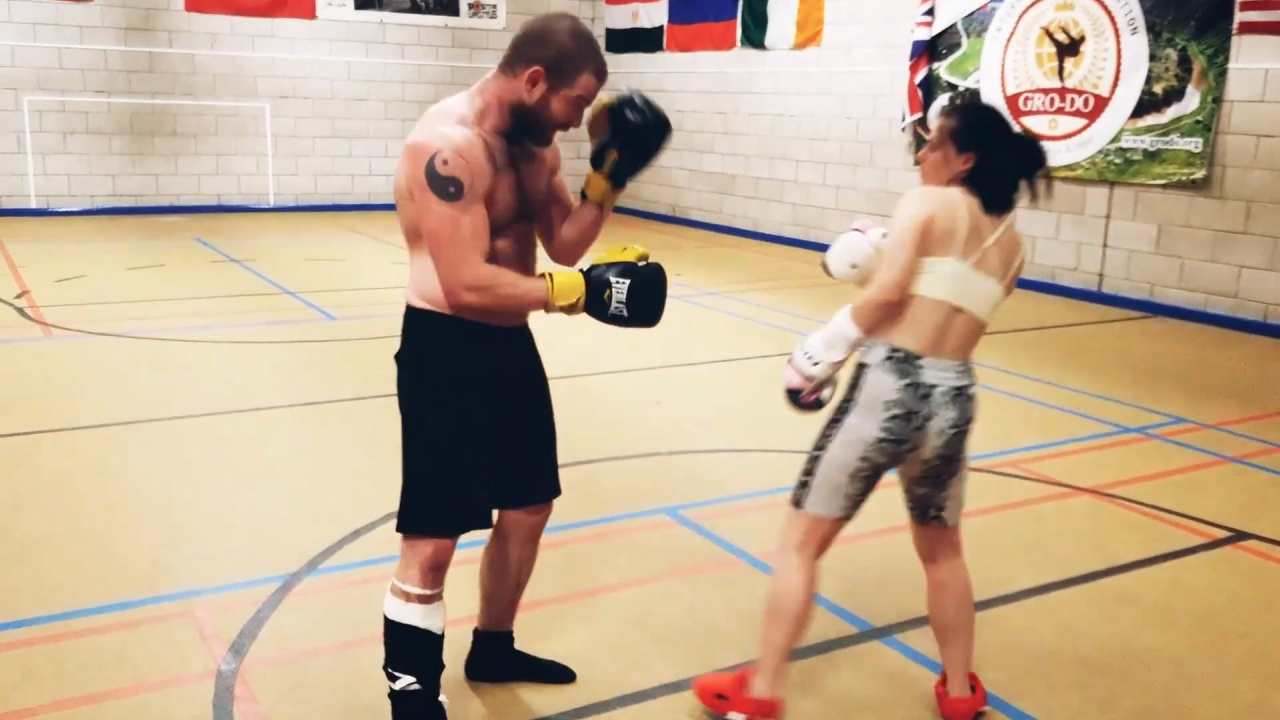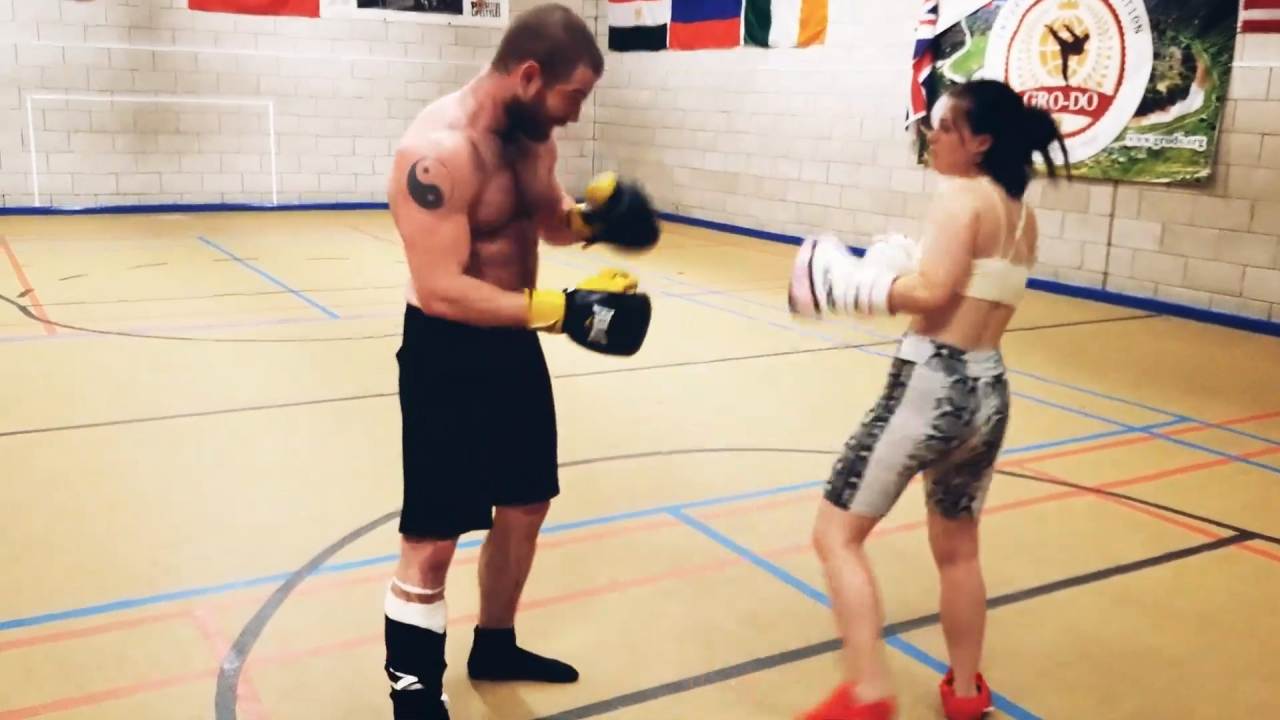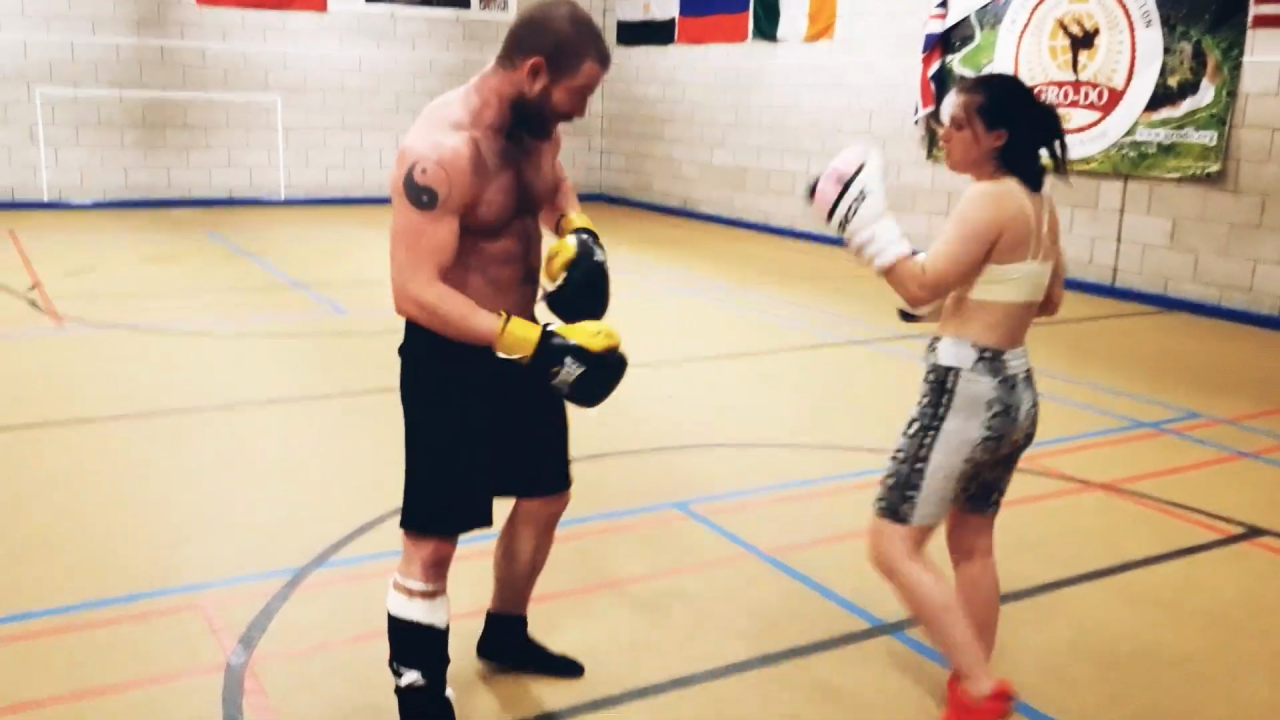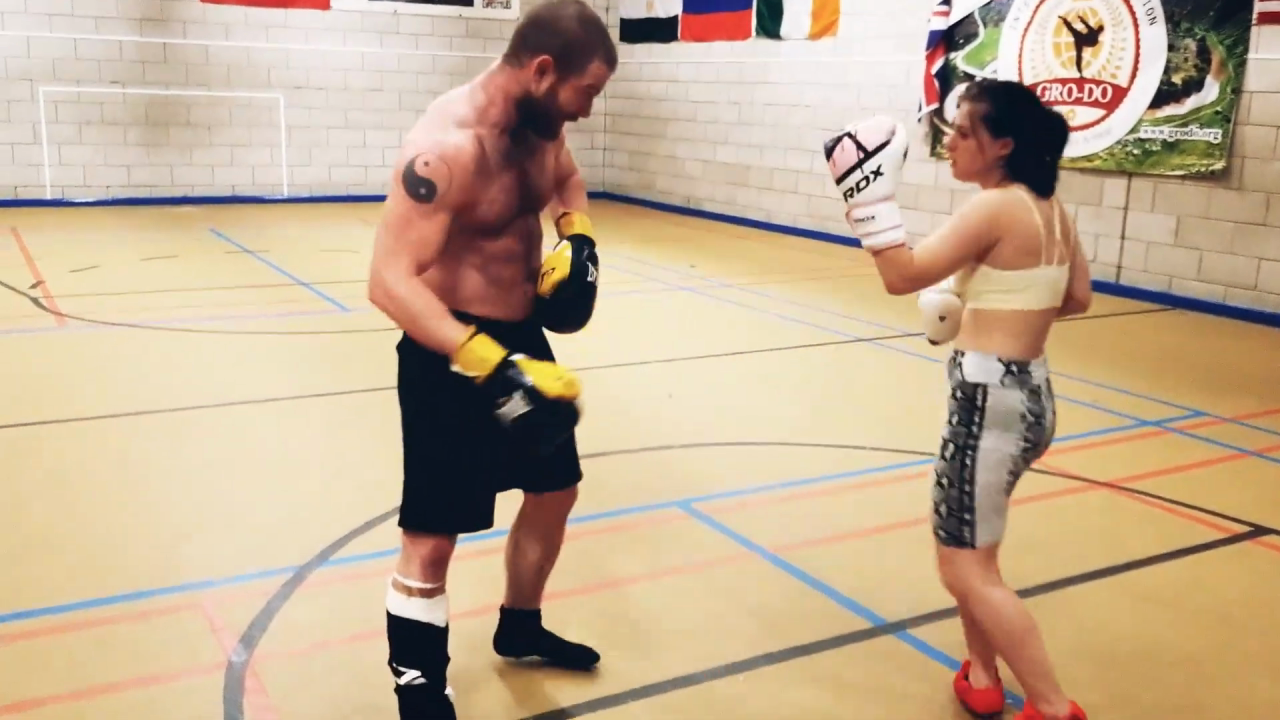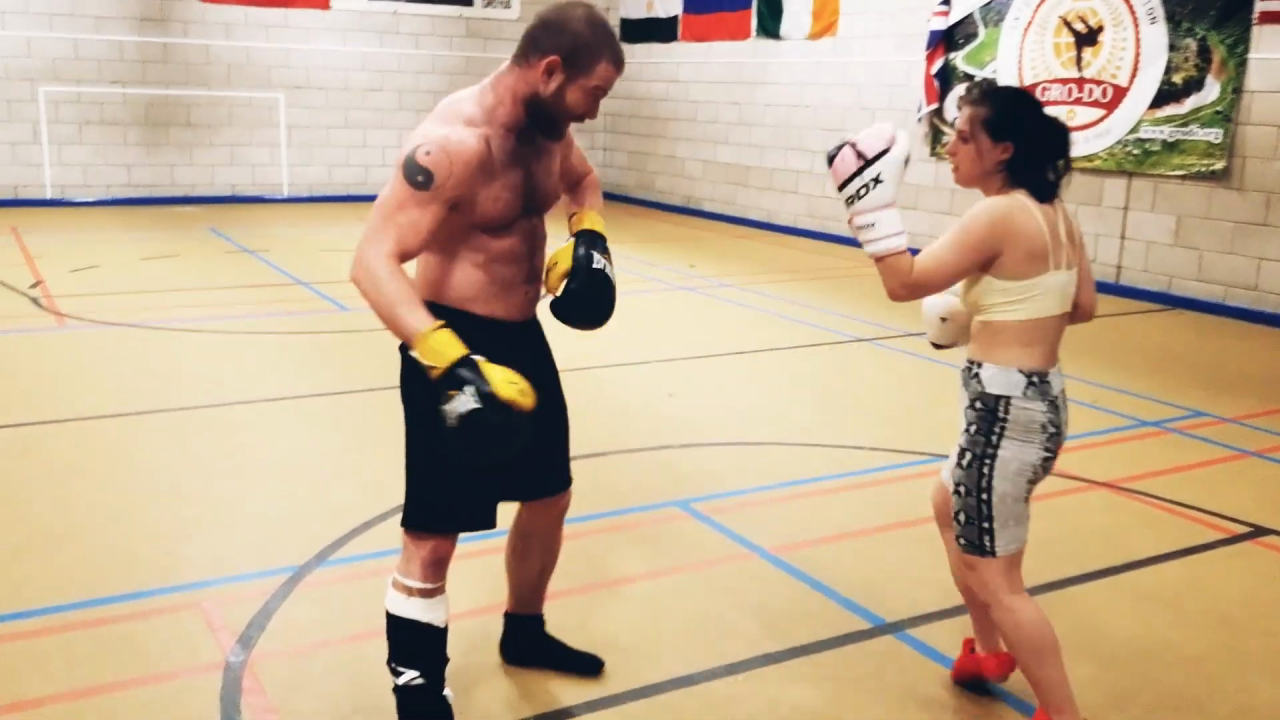
dt=0.1s
person 1, frame 1
left shoulder: (535, 144)
right shoulder: (450, 144)
left elbow: (559, 240)
right elbow: (466, 282)
left wrist: (609, 174)
right wrist: (588, 288)
left hip: (512, 346)
right hip: (446, 353)
left knee: (528, 510)
right knee: (431, 542)
left ankle: (493, 648)
person 1, frame 2
left shoulder: (531, 138)
right shoulder: (440, 148)
left elbow: (550, 225)
right elbow: (440, 288)
left wrist: (595, 214)
right wrist: (563, 309)
left hip: (514, 345)
right hip: (448, 354)
left knee: (526, 507)
right knee: (431, 543)
left ankle: (494, 646)
person 1, frame 3
left shoulder: (538, 127)
right shoulder: (444, 149)
right elbow: (416, 291)
left wrist: (577, 235)
right wrist: (532, 346)
left hip: (520, 340)
right hip: (456, 354)
left knee: (543, 496)
right knee: (433, 540)
left ankle: (505, 633)
person 1, frame 4
left shoulder: (542, 124)
right shoulder: (446, 146)
left elbow: (566, 180)
right elbow: (391, 284)
left wrist: (577, 237)
right wrist: (491, 367)
left hip: (517, 339)
right hip: (448, 352)
left knee: (555, 490)
right knee: (432, 540)
left ankle: (521, 625)
person 1, frame 5
left shoulder: (550, 129)
right shoulder: (453, 142)
left elbow: (583, 183)
right elbow: (374, 263)
left wrist: (589, 239)
right wrist: (446, 364)
left hip: (524, 337)
right hip: (454, 350)
left knee: (549, 501)
right knee: (433, 539)
left ankle: (525, 632)
person 2, frame 1
left shoulder: (929, 204)
right shoulder: (1012, 244)
left elbow: (886, 294)
left wrist: (820, 352)
left hip: (887, 395)
right hip: (950, 405)
left knee: (800, 544)
right knee: (942, 549)
person 2, frame 2
left shoulder: (960, 195)
right shoulder: (1023, 215)
left elbow: (931, 297)
left wrist: (845, 284)
right wrist: (909, 267)
left hip: (929, 389)
right hip: (986, 395)
left knee: (836, 536)
right knee: (956, 550)
person 2, frame 3
left shoulder: (990, 200)
right shoulder: (1039, 205)
left elbow: (921, 283)
right elbow: (1049, 300)
left wrist: (860, 217)
left hip: (964, 392)
right hip: (1011, 391)
left knee: (892, 548)
right knee: (972, 547)
person 2, frame 4
left shoulder: (992, 208)
right shoulder: (1048, 210)
left elbow: (902, 277)
right elbow: (1077, 299)
left wrist: (870, 194)
left hip: (991, 404)
right hip: (1030, 398)
left knee: (968, 575)
right knee: (974, 557)
person 2, frame 5
left shoulder: (995, 216)
right shoulder: (1054, 214)
left elbow: (904, 284)
right elbow: (1084, 307)
left wrist: (871, 196)
left hip: (1008, 412)
right hip: (1038, 402)
left knee: (996, 581)
right knee: (949, 508)
right ankle: (989, 650)
